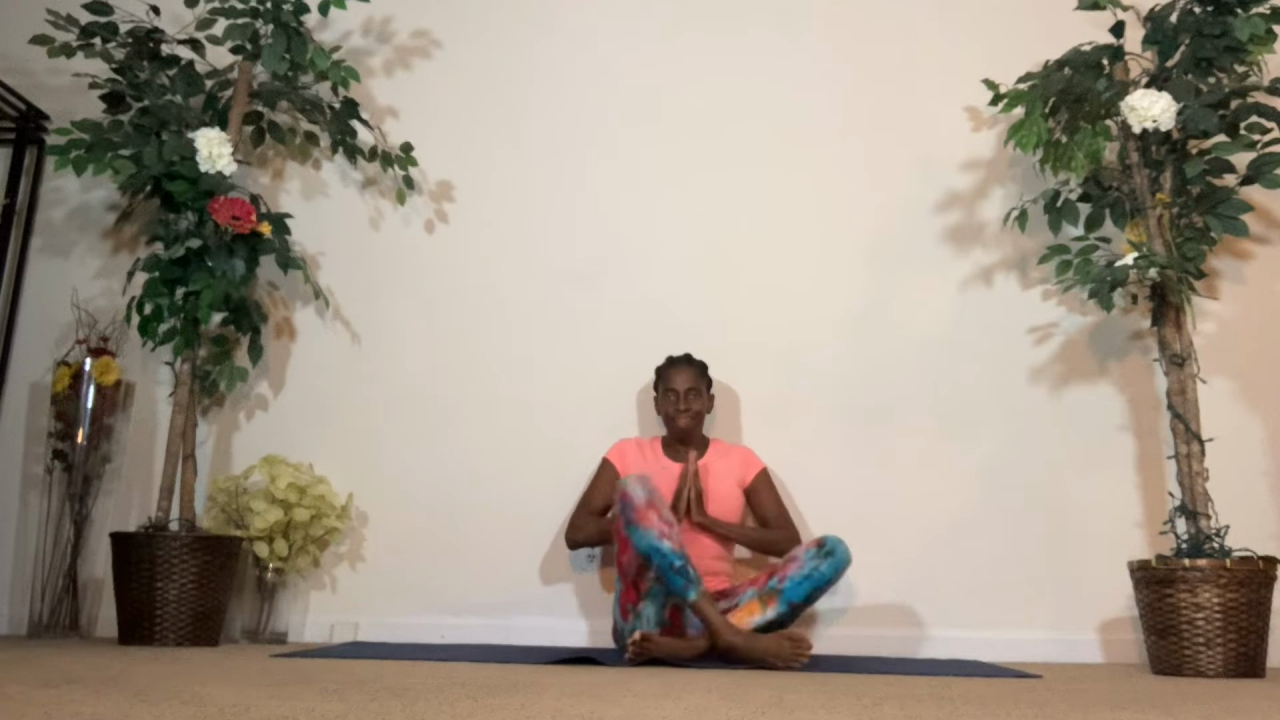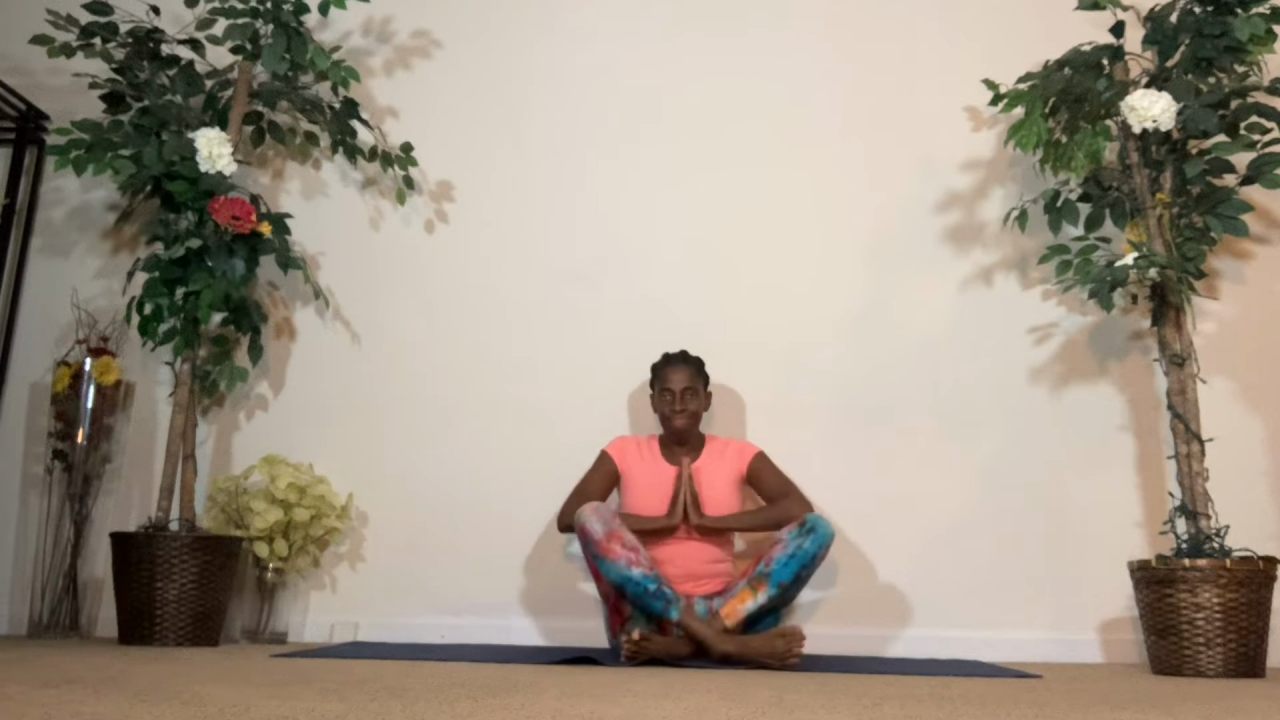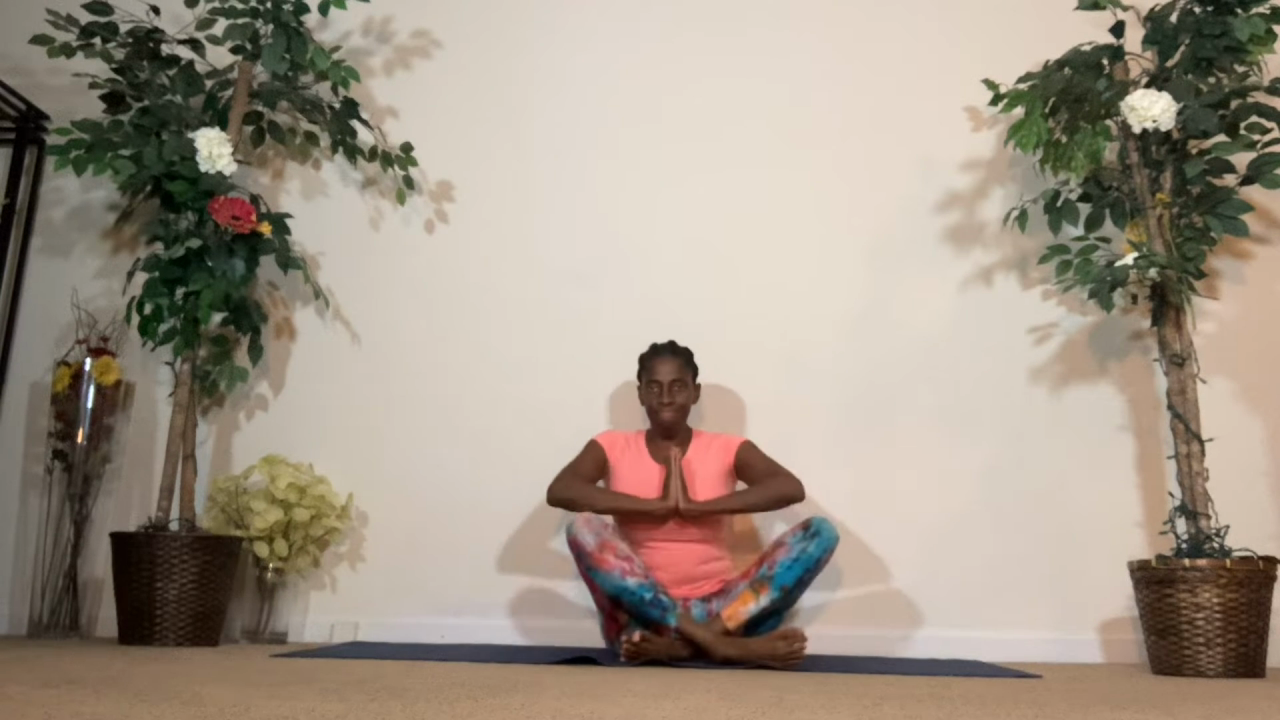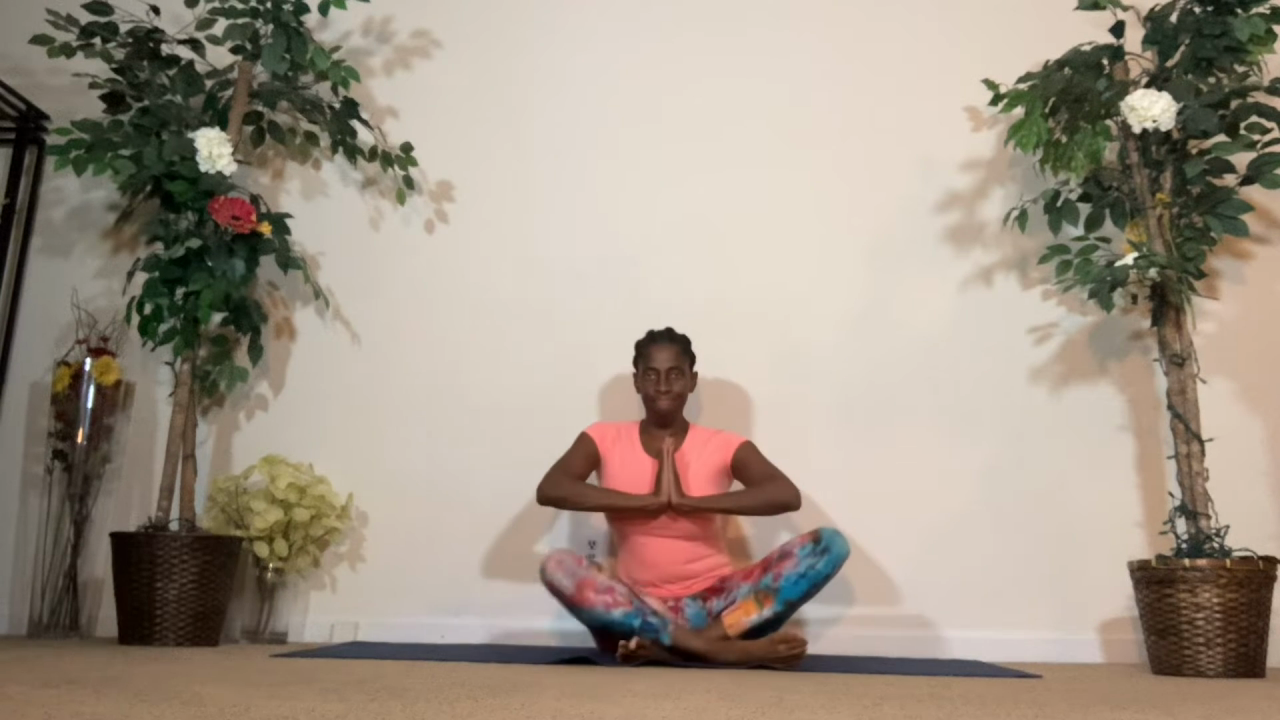
dt=0.2s
person 1, frame 1
left shoulder: (741, 460)
right shoulder: (627, 454)
left elbow: (789, 544)
right elbow: (576, 533)
left wrist: (705, 519)
right wrist: (667, 517)
left hip: (718, 610)
right hip: (649, 618)
left knee: (833, 552)
right knee: (633, 486)
left ankle: (694, 646)
right ankle: (730, 637)
person 1, frame 2
left shoulder: (737, 455)
right shoulder: (624, 452)
left elbow: (800, 510)
right elbow: (568, 518)
left wrist: (704, 521)
right wrist: (666, 522)
left hip: (719, 612)
right hip: (646, 620)
left knee: (817, 528)
right knee: (591, 514)
left ankle: (687, 643)
right ankle: (714, 641)
person 1, frame 3
left shoulder: (726, 449)
right shoulder: (613, 446)
left elbow: (792, 489)
right elbow: (558, 492)
left wrist: (694, 506)
right wrist: (659, 506)
left hip: (718, 611)
right hip: (644, 620)
left knee: (820, 531)
right knee: (584, 527)
left ankle: (682, 644)
right ankle: (714, 643)
person 1, frame 4
left shoulder: (723, 446)
right shoulder: (605, 439)
left elbow: (788, 495)
right elbow: (549, 490)
left wrist: (687, 501)
right wrist: (651, 501)
left hip: (716, 606)
right hip: (639, 613)
left knee: (830, 545)
right knee: (556, 568)
right ankle: (714, 648)
